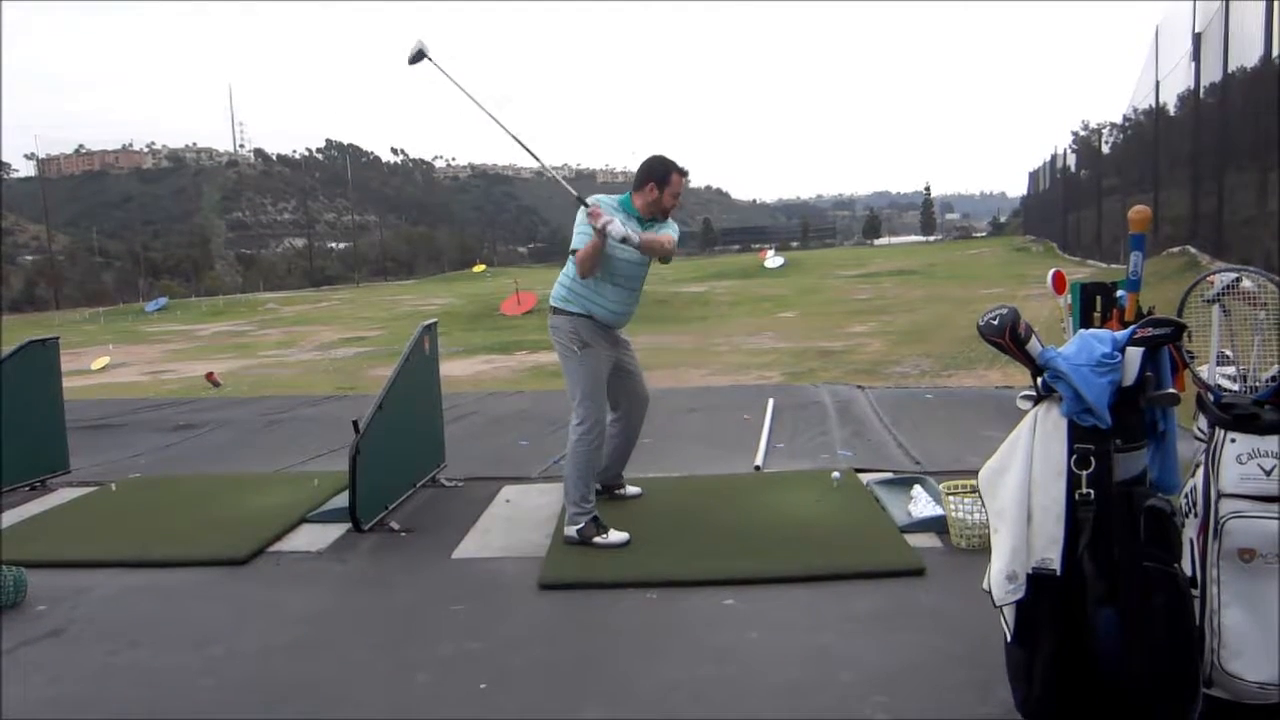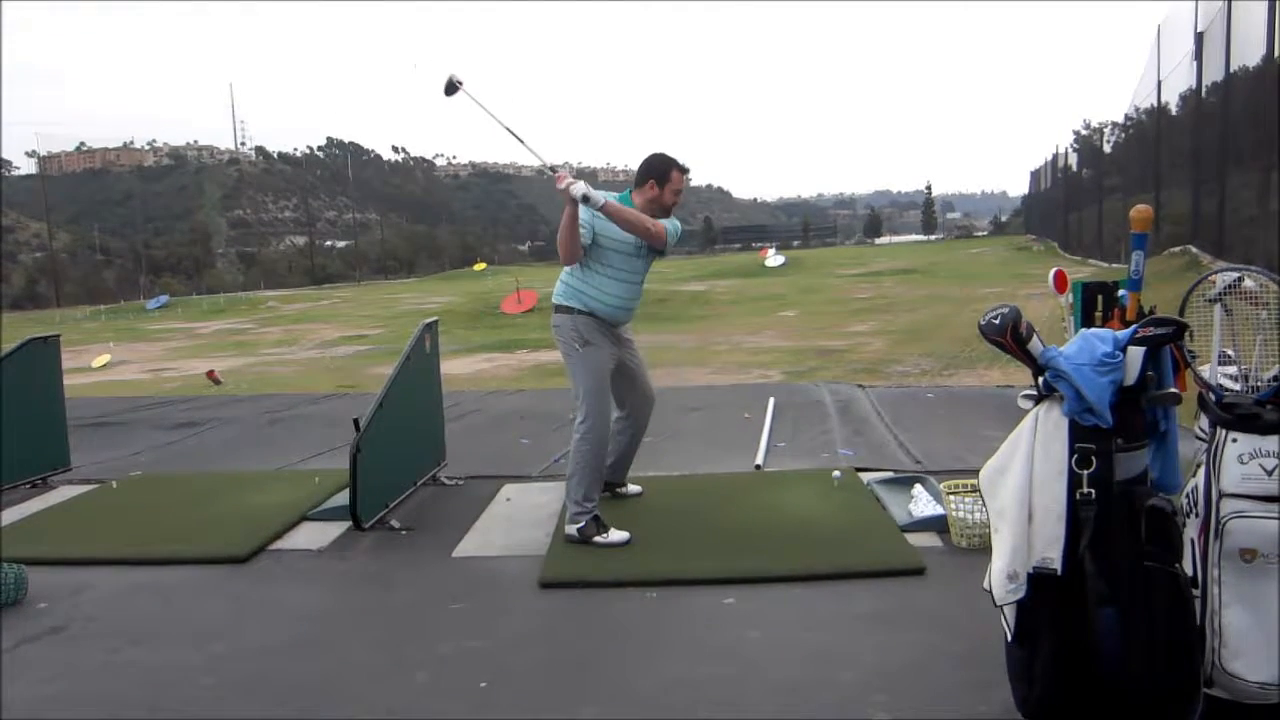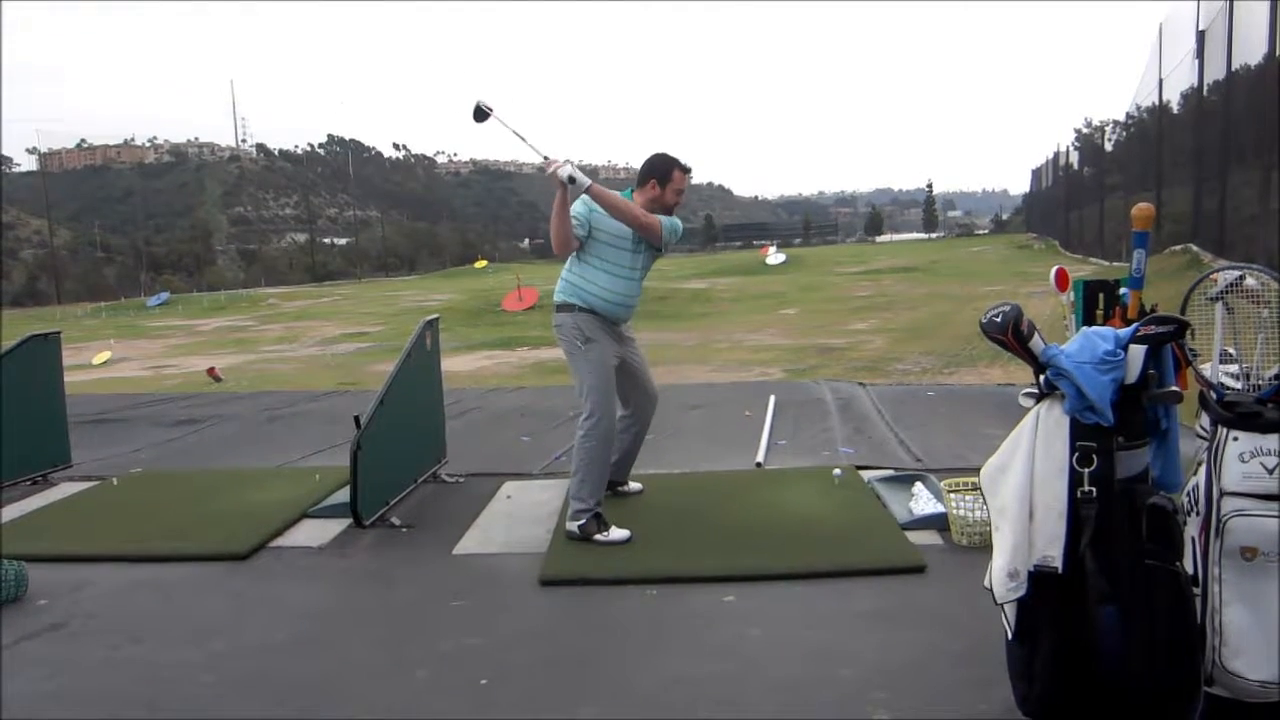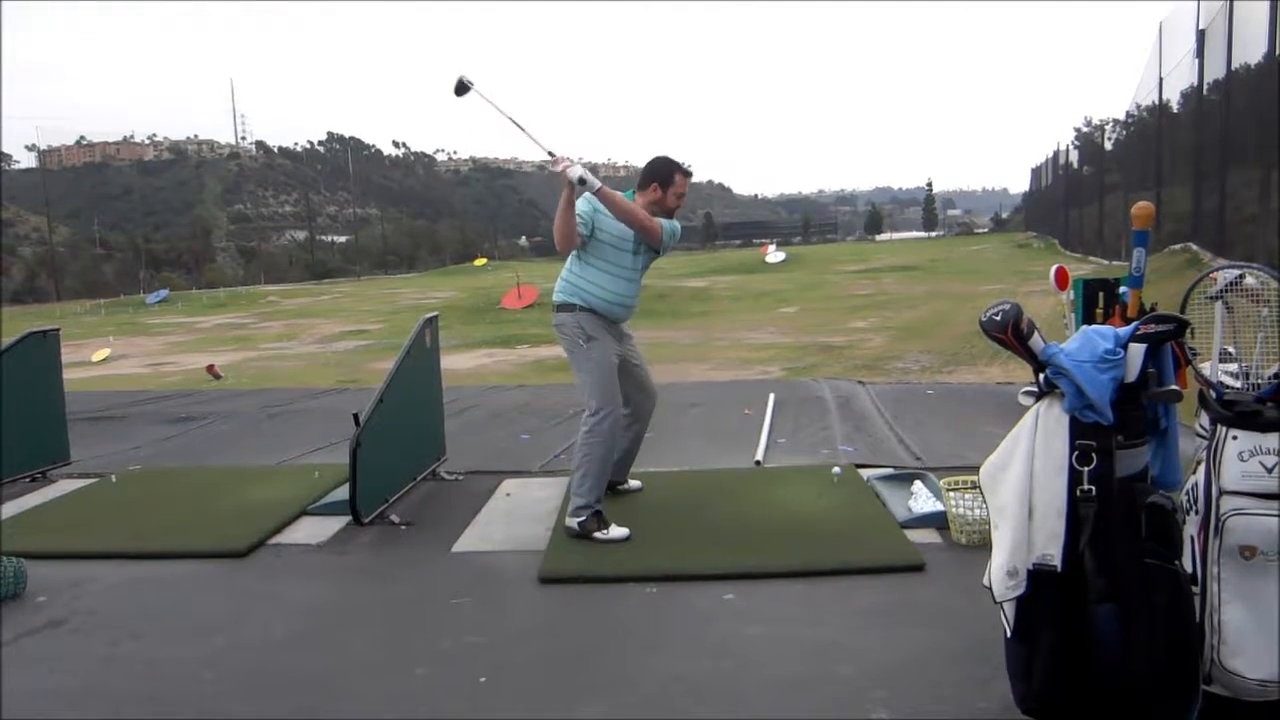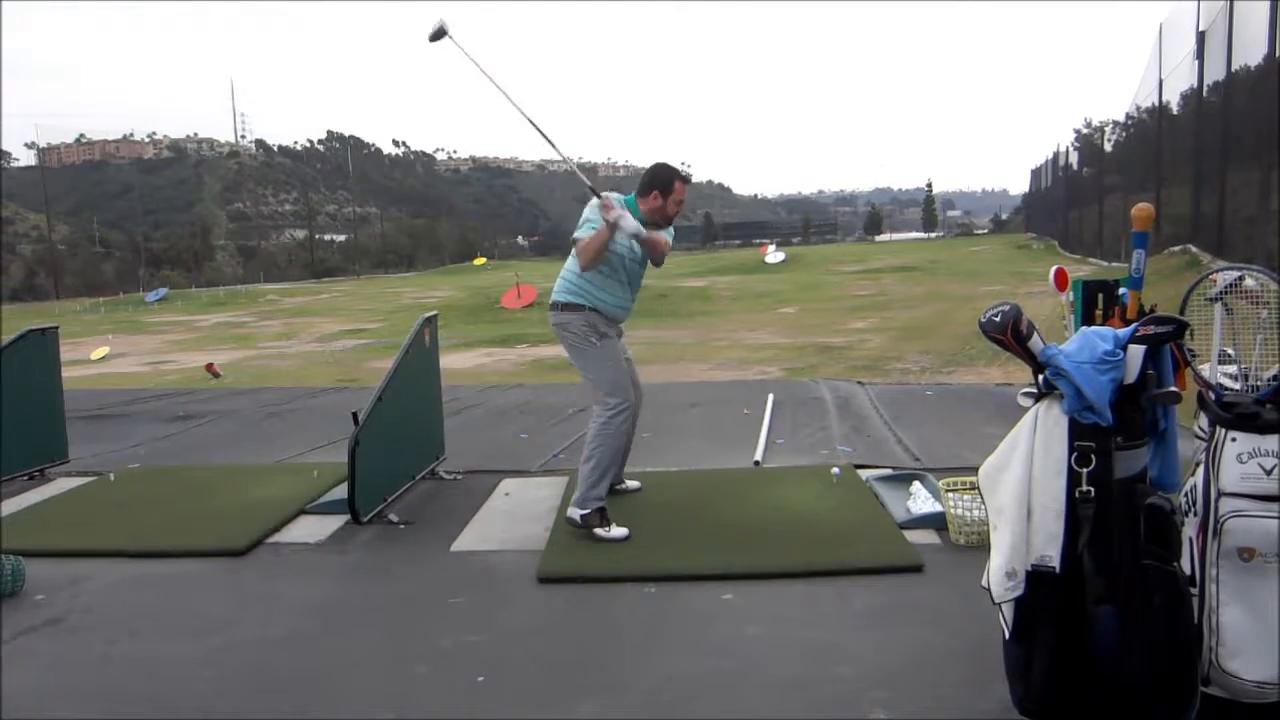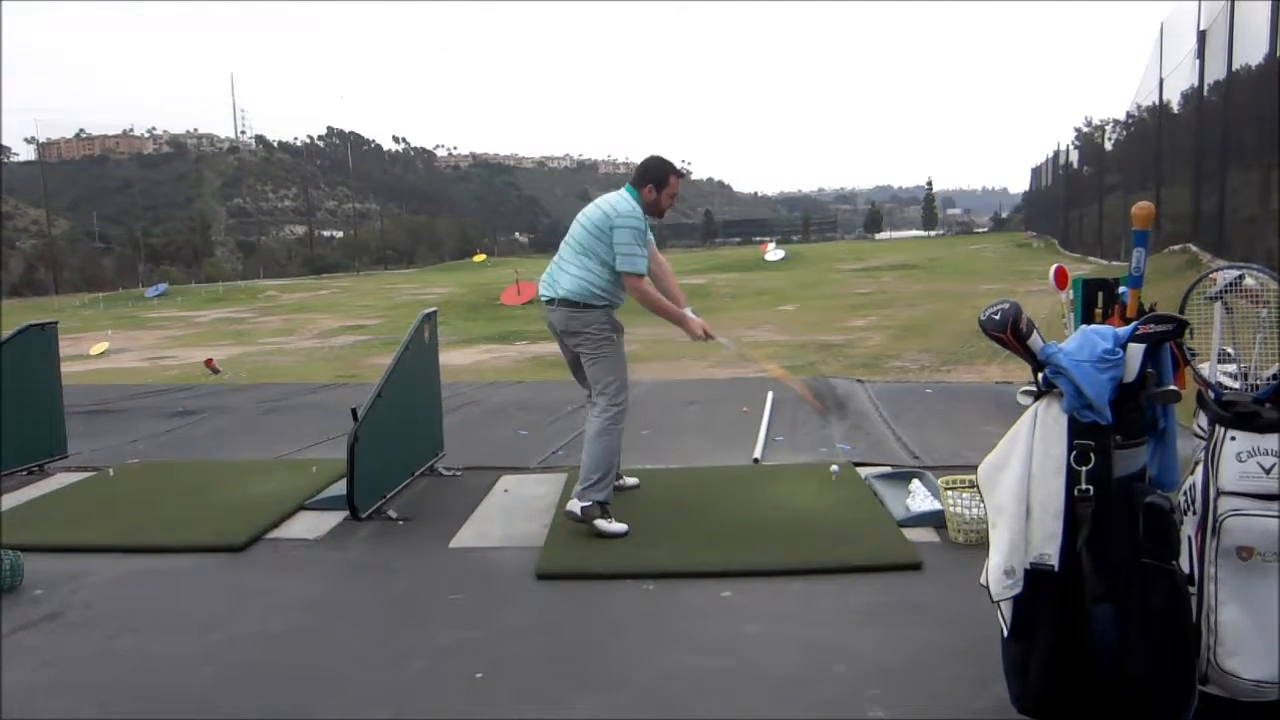
dt=0.4s
person 1, frame 1
left shoulder: (665, 226)
right shoulder: (598, 208)
left elbow: (662, 248)
right elbow: (583, 269)
left wrist: (628, 235)
right wrist: (598, 235)
left hip: (610, 329)
right hip: (576, 323)
left knee: (634, 402)
right knee: (590, 417)
left ankle: (606, 480)
right ankle: (580, 520)
person 1, frame 2
left shoulder: (668, 226)
right shoulder: (592, 209)
left elbow: (645, 229)
right elbow: (568, 257)
left wrist: (596, 200)
right wrist: (573, 204)
left hip: (615, 327)
right hip: (579, 322)
left knee: (639, 402)
right knee: (594, 416)
left ankle: (609, 478)
right ankle: (580, 519)
person 1, frame 3
left shoulder: (670, 226)
right shoulder: (591, 205)
left elbow: (637, 220)
right elbow: (562, 248)
left wrist: (586, 184)
right wrist: (563, 192)
left hip: (617, 325)
right hip: (580, 320)
left knee: (643, 400)
right knee: (600, 413)
left ankle: (611, 476)
right ankle: (583, 516)
person 1, frame 4
left shoulder: (669, 228)
right shoulder: (593, 204)
left elbow: (642, 224)
right elbow: (565, 245)
left wrist: (595, 185)
right wrist: (570, 190)
left hip: (614, 325)
right hip: (579, 318)
left knee: (642, 399)
right knee: (604, 409)
left ankle: (611, 476)
right ankle: (582, 513)
person 1, frame 5
left shoulder: (661, 227)
right shoulder: (605, 207)
left elbow: (659, 250)
right elbow: (586, 261)
left wrist: (636, 231)
right wrist: (609, 227)
left hip: (600, 320)
right hip: (579, 315)
left knee: (629, 396)
right knee: (614, 403)
left ankle: (609, 477)
right ankle: (586, 507)
person 1, frame 6
left shoulder: (618, 202)
right shoulder: (629, 216)
left elbow: (657, 263)
right elbow: (637, 287)
left wrist: (685, 310)
right wrist: (683, 319)
left hip: (555, 305)
right hip: (587, 313)
left knee: (601, 393)
right knee: (610, 403)
left ankle: (604, 473)
right ankle: (589, 500)
